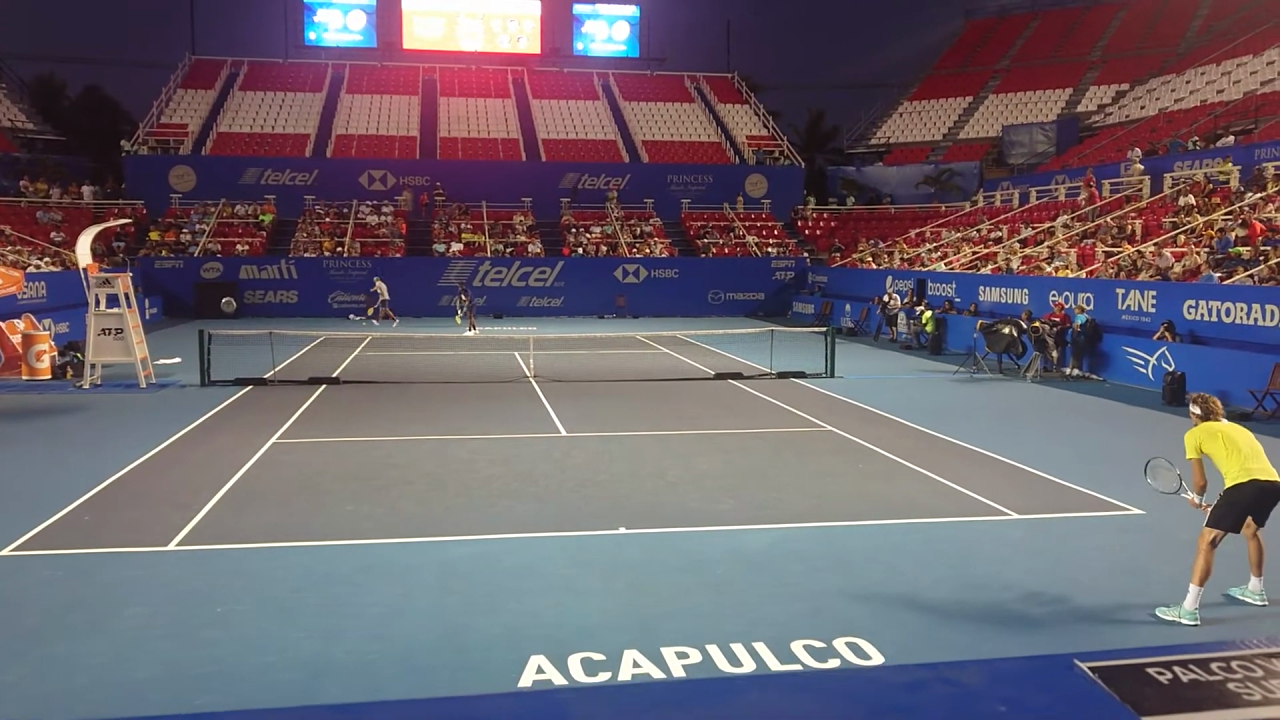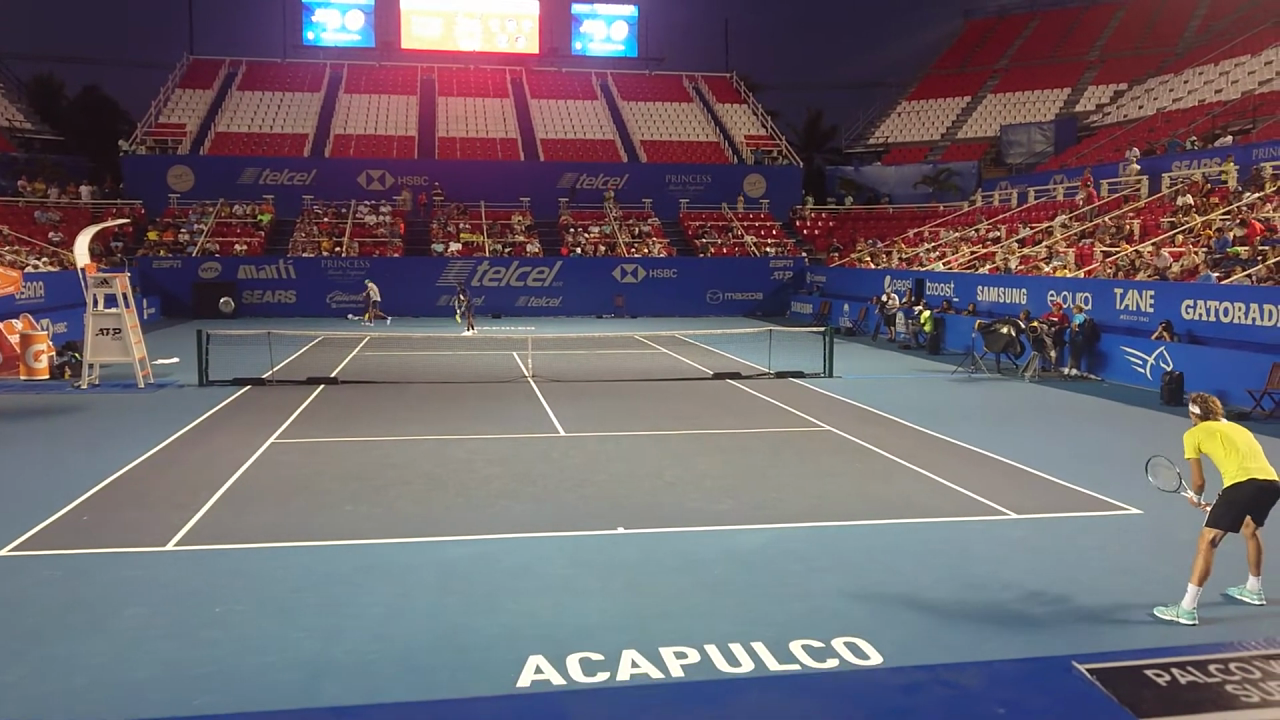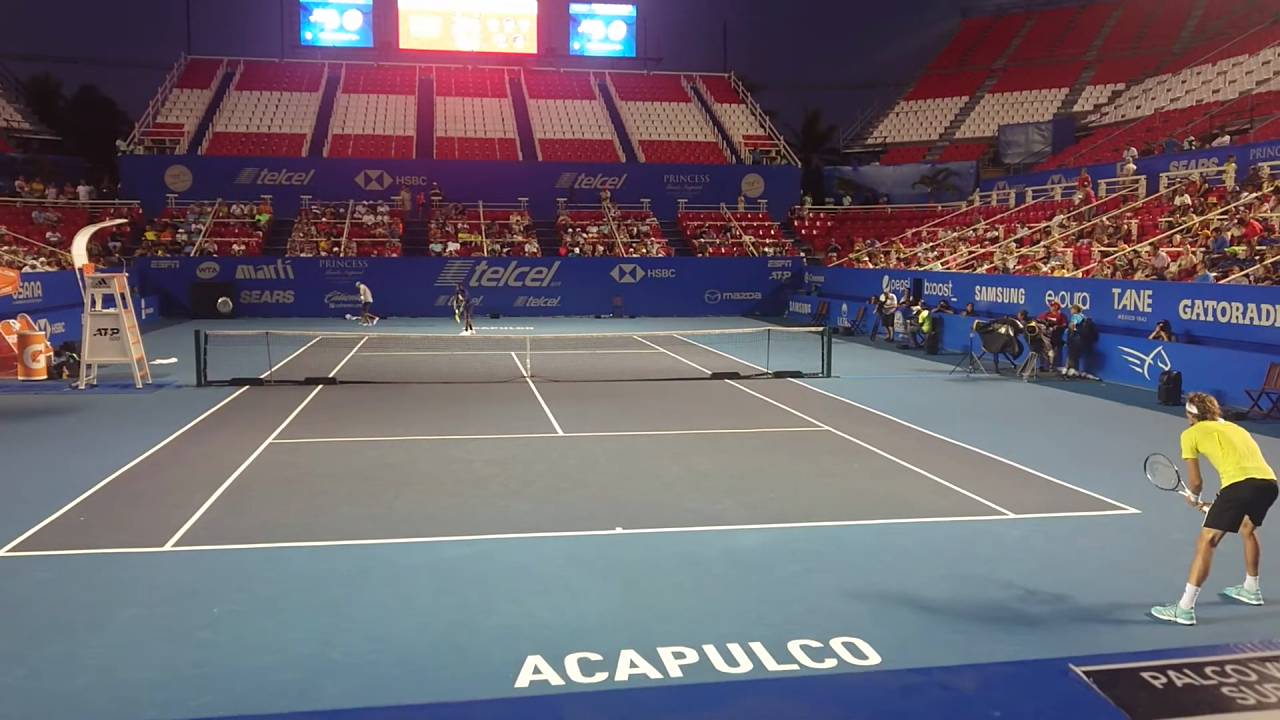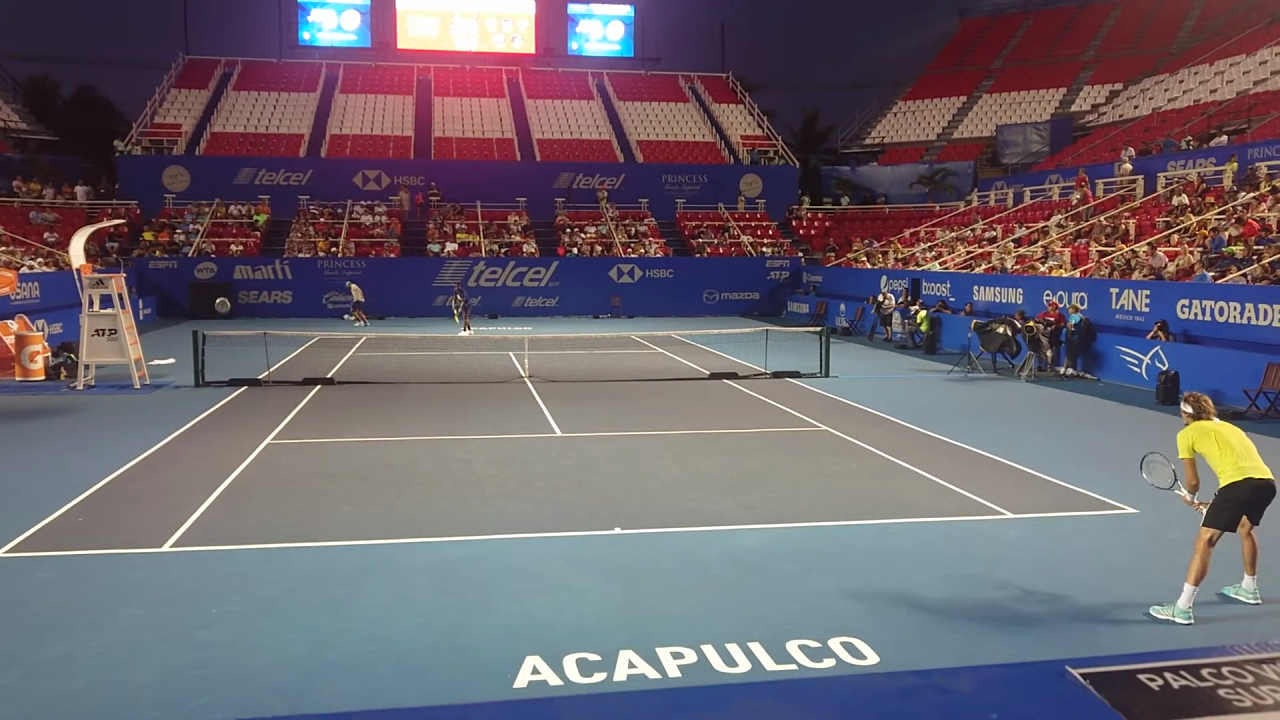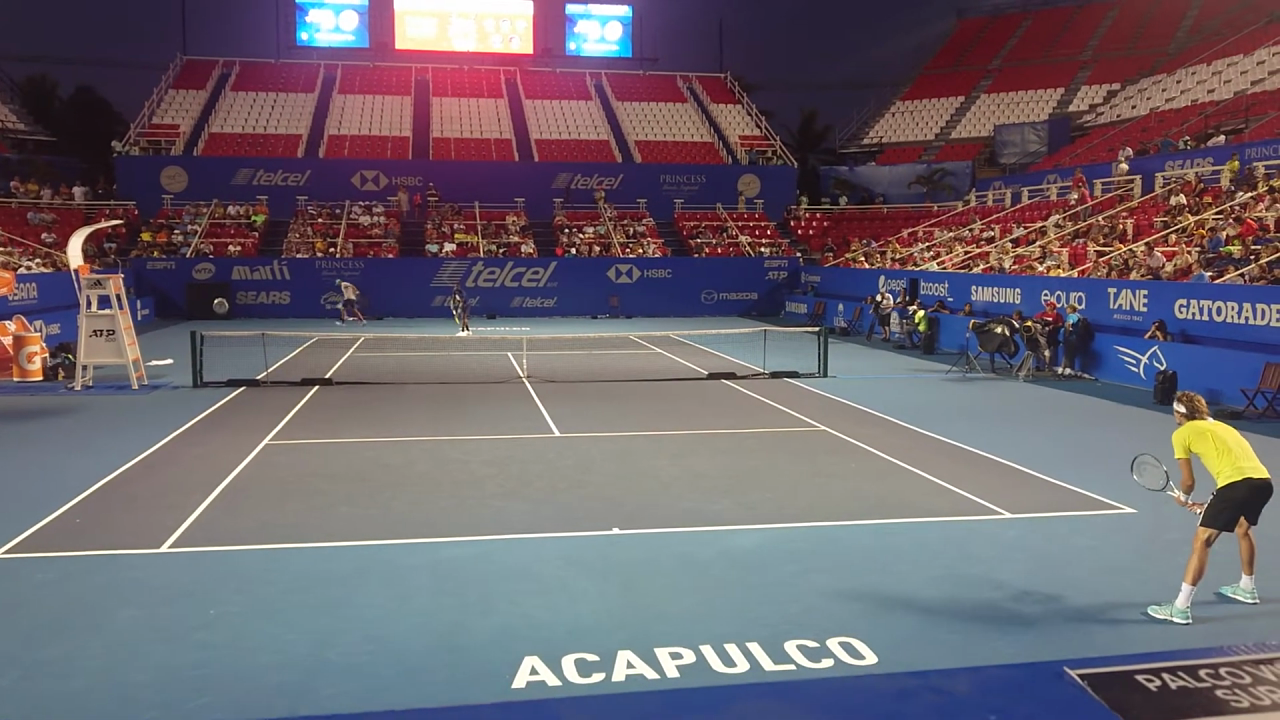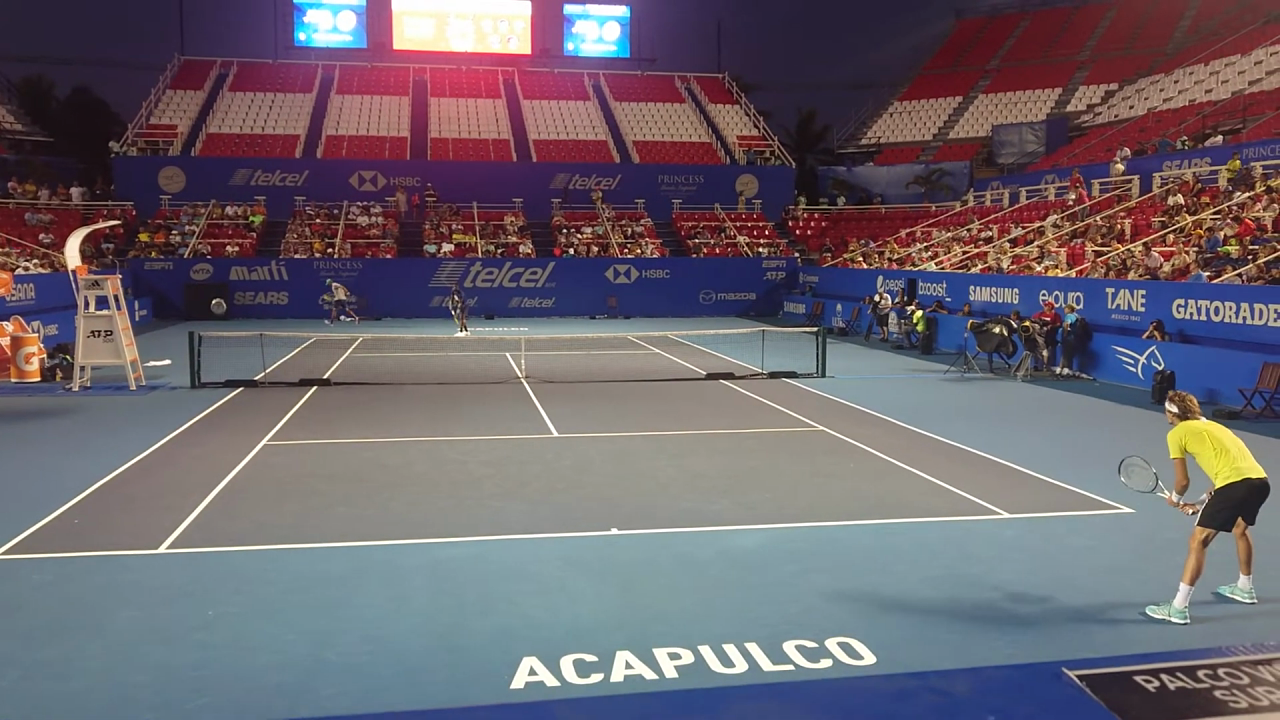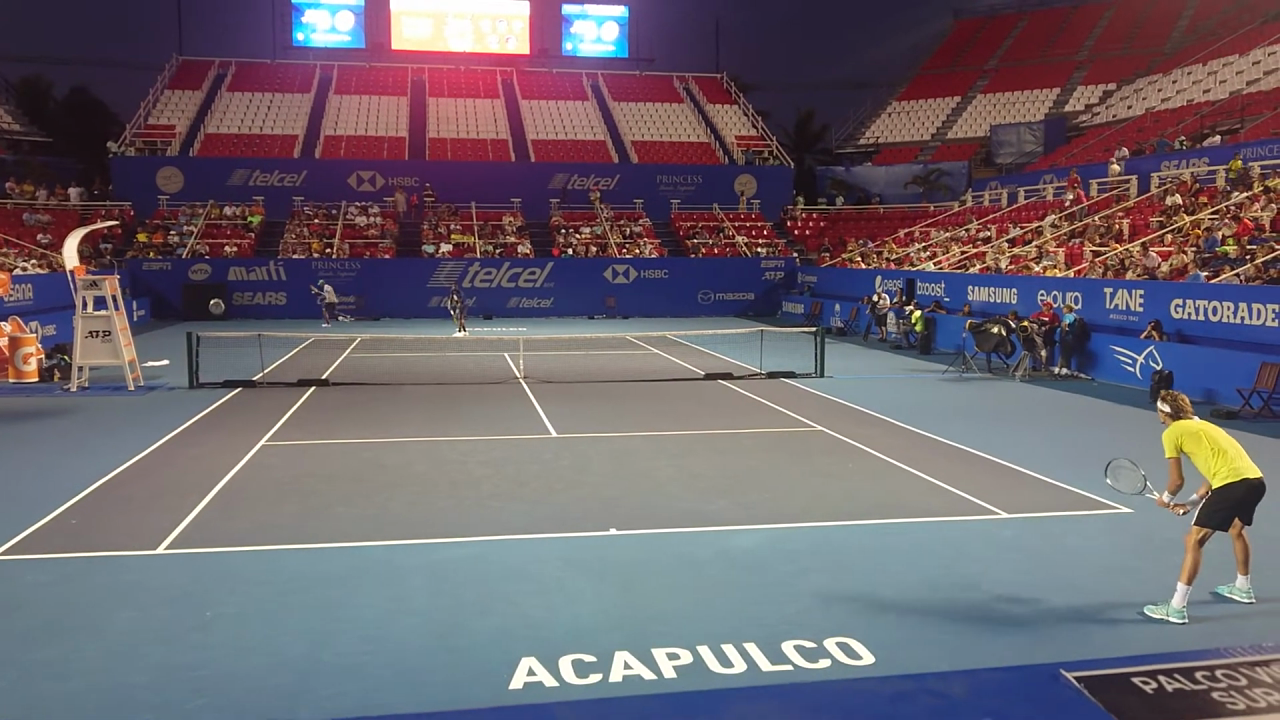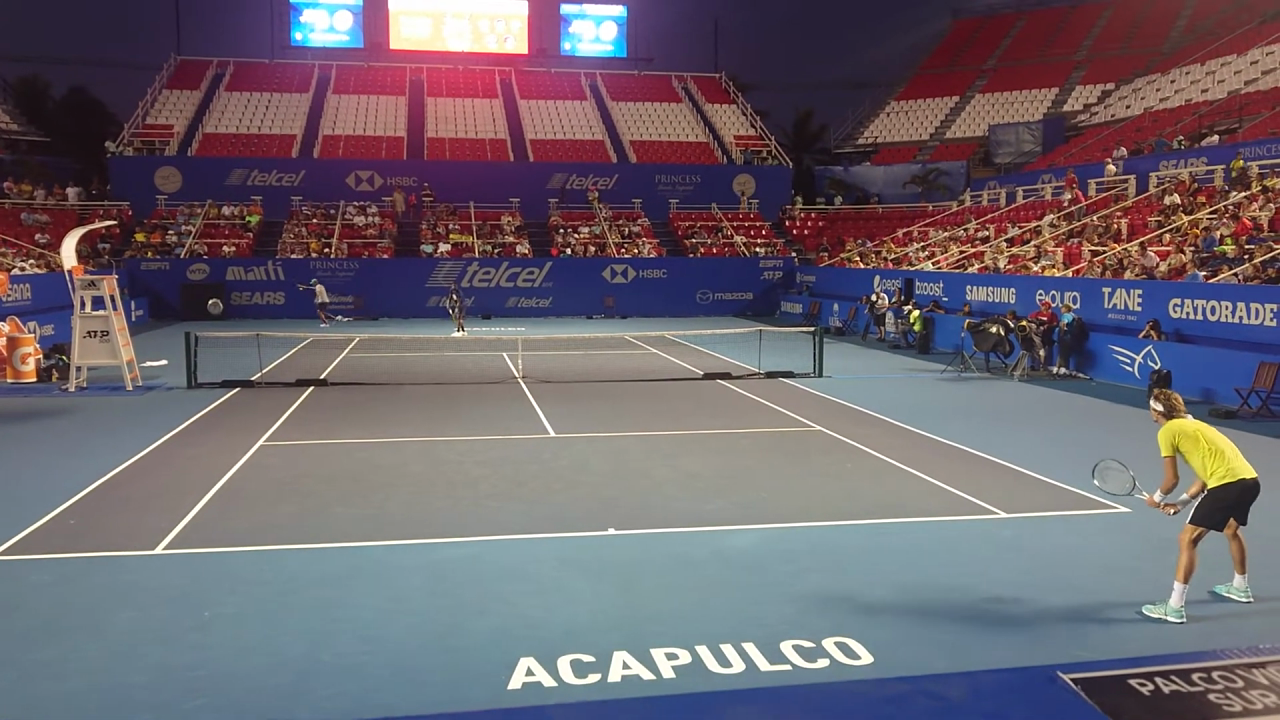
dt=0.1s
person 1, frame 1
left shoulder: (1194, 434)
right shoulder: (1238, 429)
left elbow: (1200, 481)
left wrist: (1197, 500)
right wrist: (1225, 506)
left hip: (1244, 486)
left knee: (1207, 542)
right knee: (1251, 530)
left ankle: (1189, 609)
right ankle: (1256, 590)
person 1, frame 2
left shoulder: (1193, 434)
right shoulder: (1238, 428)
left elbow: (1199, 481)
left wrist: (1196, 499)
right wrist: (1224, 506)
left hip: (1243, 484)
left knee: (1207, 542)
right knee: (1250, 529)
left ankle: (1187, 609)
right ankle: (1254, 589)
person 1, frame 3
left shoulder: (1190, 434)
right shoulder: (1235, 428)
left elbow: (1196, 481)
left wrist: (1194, 498)
right wrist: (1222, 505)
left hip: (1242, 484)
left knee: (1206, 542)
right knee: (1248, 528)
left ankle: (1185, 608)
right ankle: (1251, 589)
person 1, frame 4
left shoulder: (1186, 434)
right shoulder: (1228, 427)
left elbow: (1193, 481)
left wrist: (1191, 498)
right wrist: (1217, 505)
left hip: (1239, 484)
right hip: (1266, 482)
left knee: (1204, 542)
right knee: (1245, 528)
left ankle: (1182, 608)
right ankle: (1249, 588)
person 1, frame 5
left shoulder: (1182, 433)
right shoulder: (1222, 427)
left elbow: (1188, 481)
left wrist: (1184, 498)
right wrist: (1211, 504)
left hip: (1238, 484)
right hip: (1263, 481)
left knee: (1202, 542)
right knee: (1242, 528)
left ankle: (1181, 608)
right ankle: (1247, 588)
person 1, frame 6
left shoulder: (1177, 433)
right shoulder: (1211, 426)
left elbow: (1182, 481)
left wrist: (1176, 499)
right wrist: (1200, 503)
left hip: (1235, 484)
right hip: (1259, 481)
left knee: (1198, 541)
right knee: (1239, 529)
left ankle: (1179, 608)
right ankle: (1245, 588)
person 1, frame 7
left shoulder: (1171, 433)
right shoulder: (1204, 426)
left elbow: (1177, 480)
left wrist: (1166, 499)
right wrist: (1189, 503)
left hip: (1232, 485)
right hip: (1255, 481)
left knee: (1194, 541)
right knee: (1236, 529)
left ankle: (1177, 608)
right ankle: (1243, 588)
person 1, frame 8
left shoulder: (1167, 432)
right shoulder: (1194, 425)
left elbow: (1172, 480)
left wrist: (1157, 498)
right wrist: (1180, 503)
left hip: (1227, 484)
right hip: (1250, 480)
left knee: (1187, 539)
right knee: (1231, 530)
left ankle: (1175, 607)
right ankle: (1240, 587)
